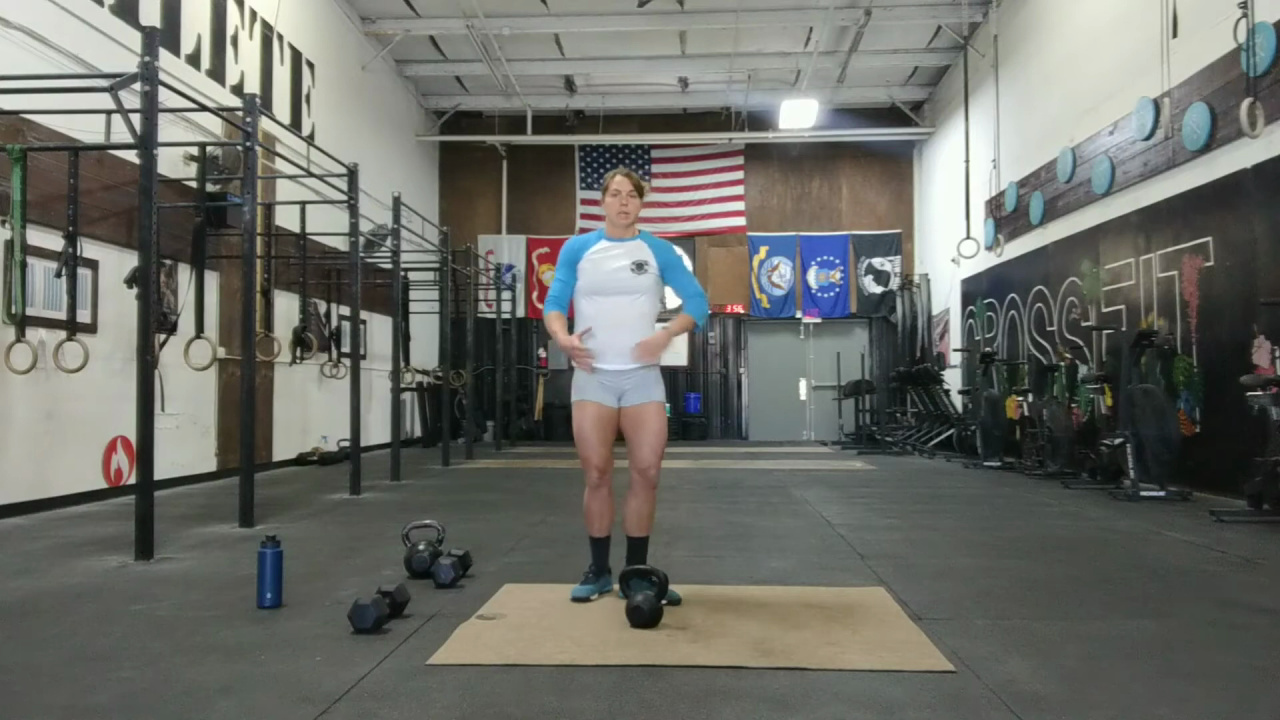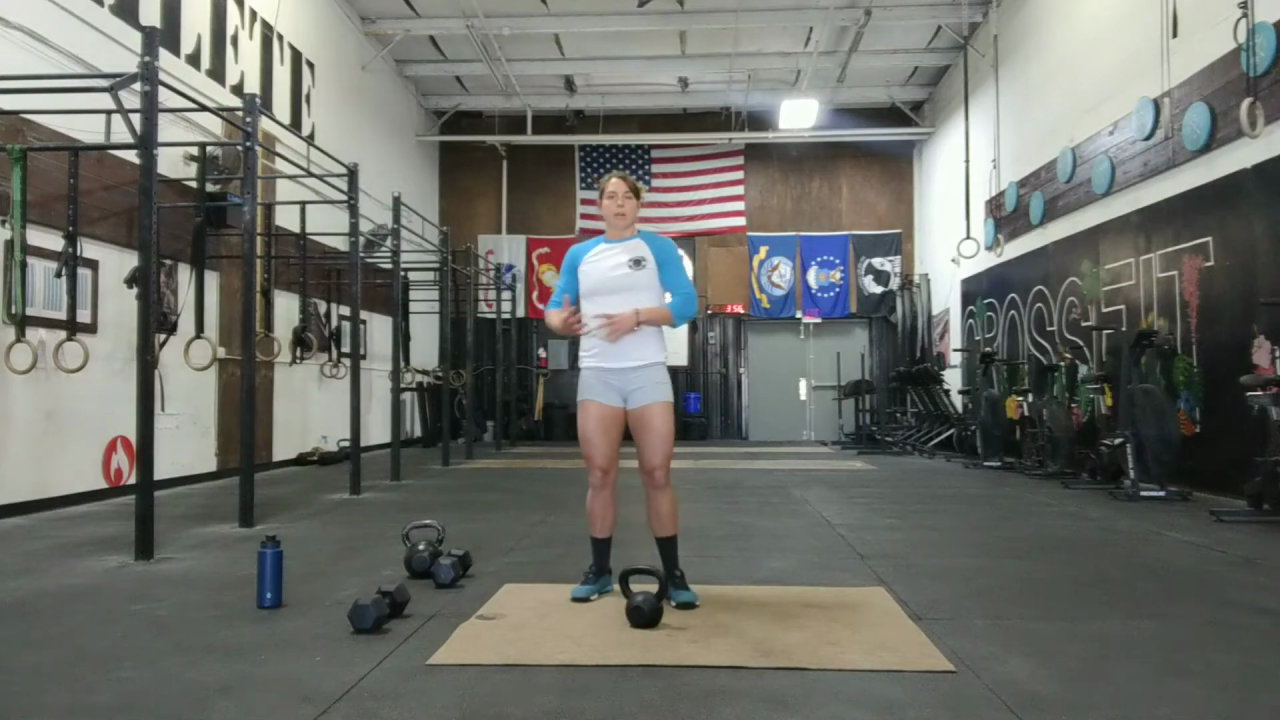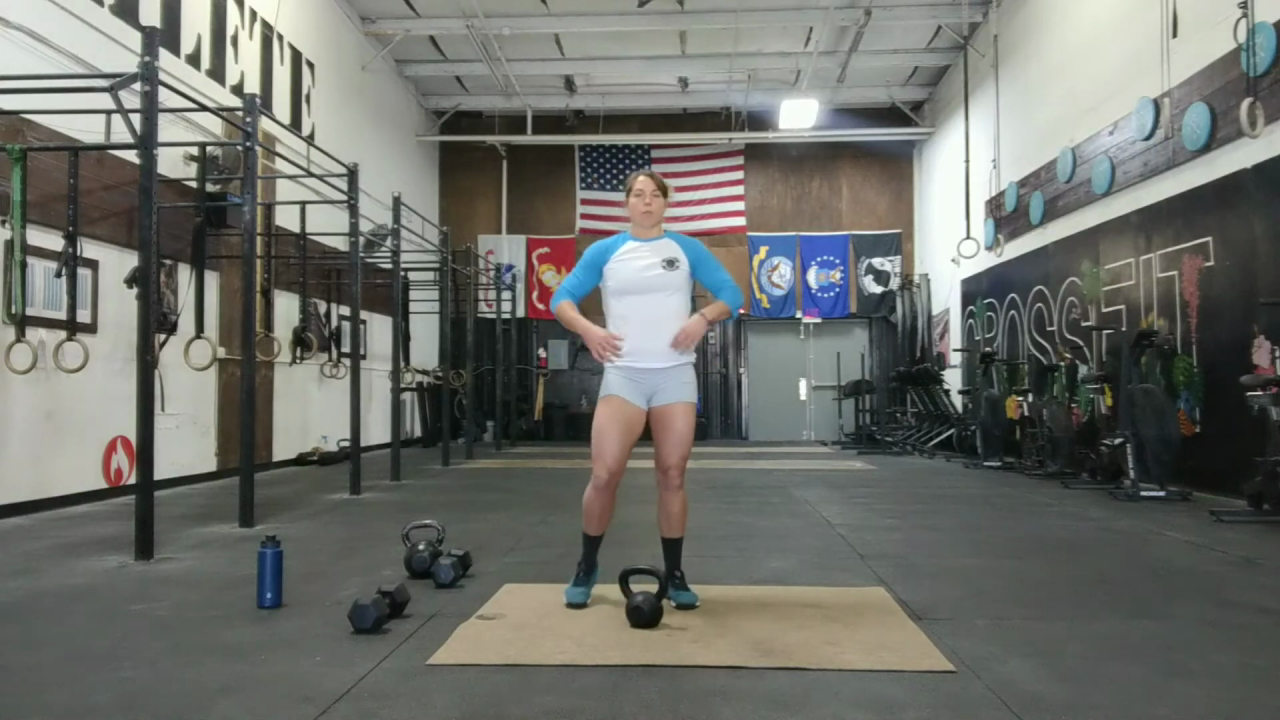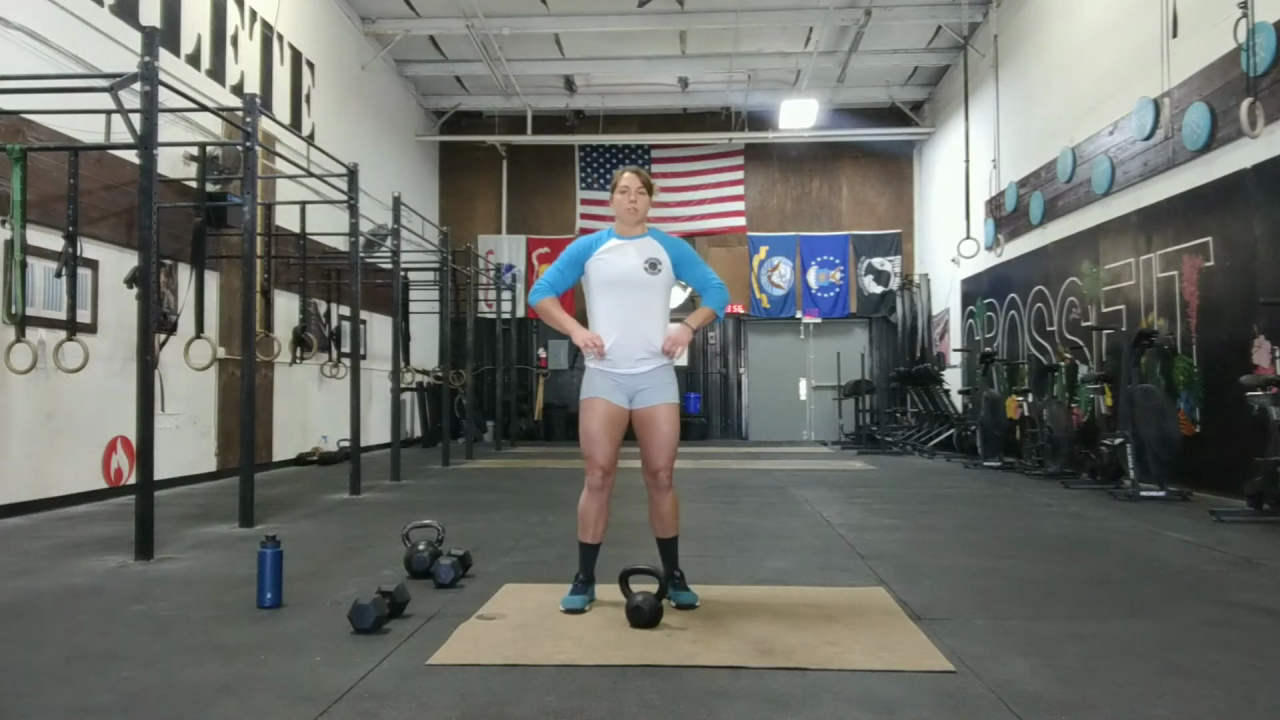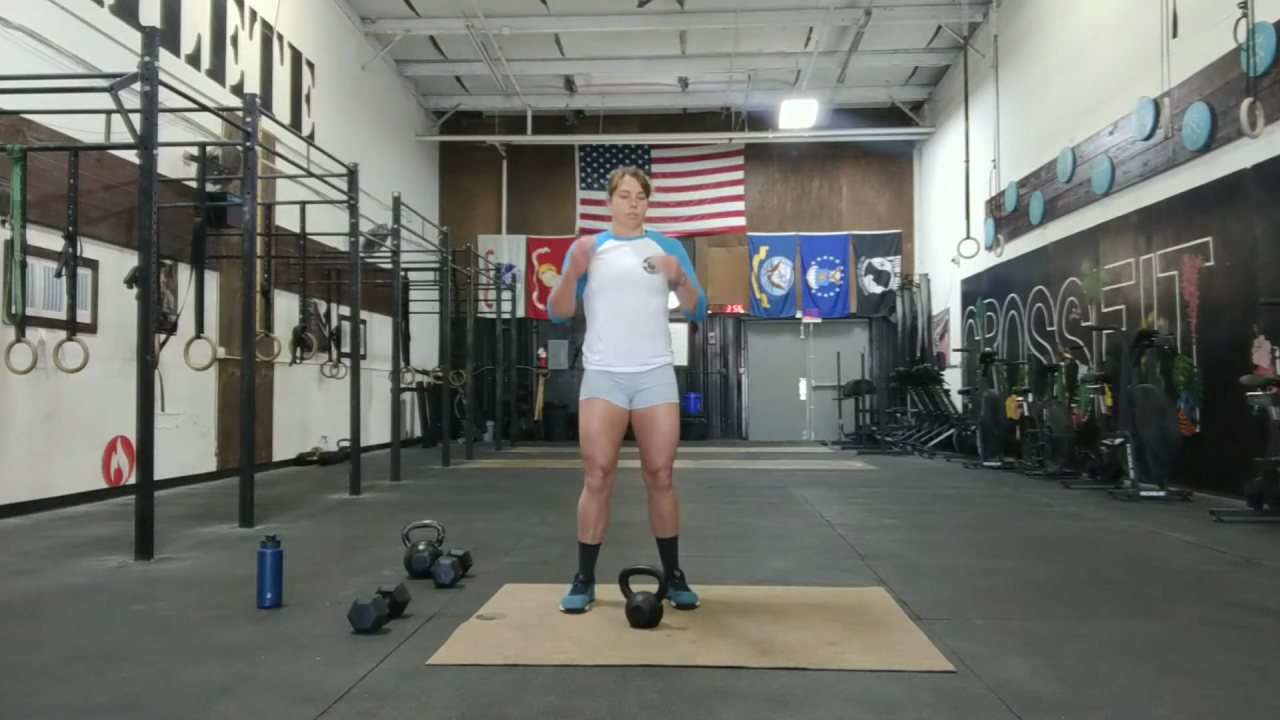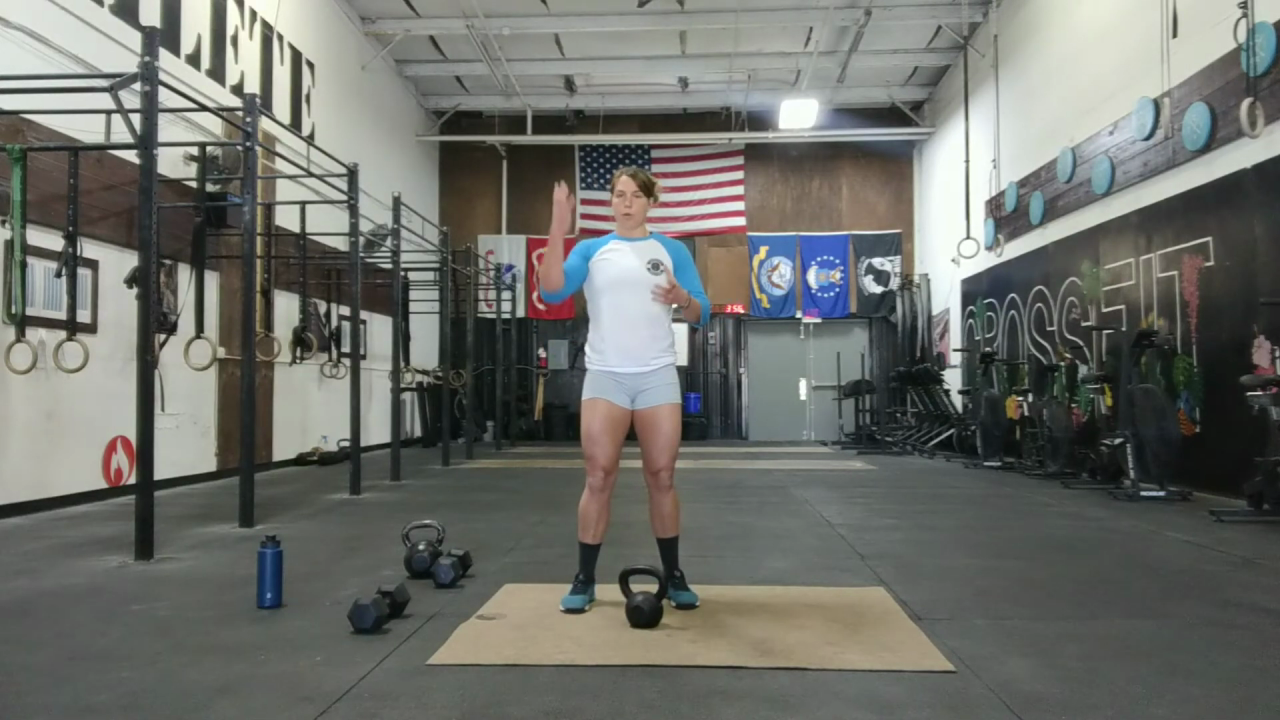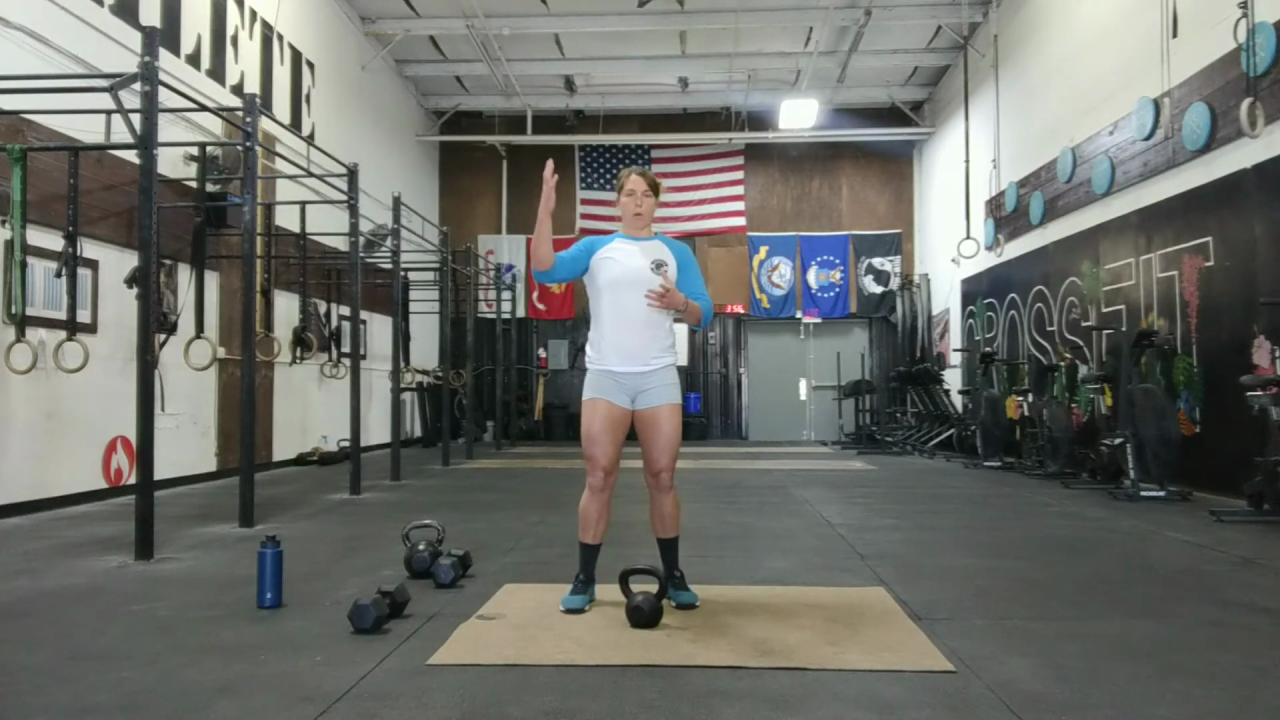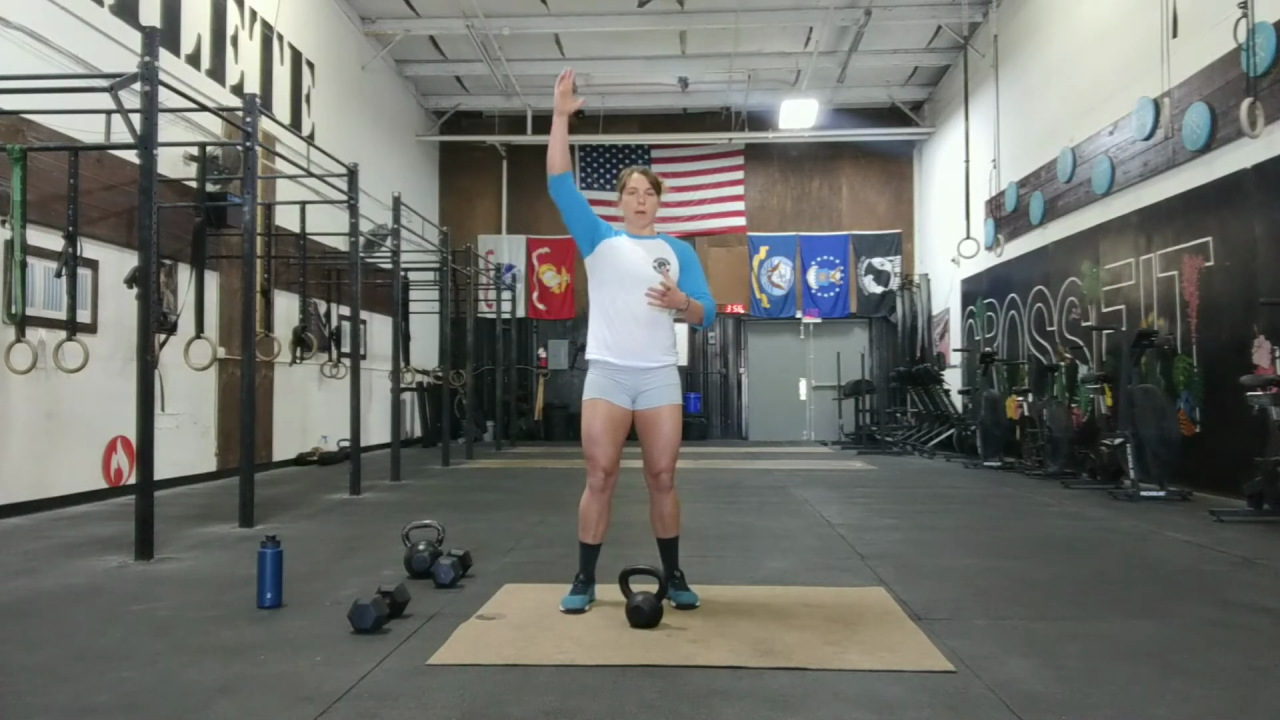
dt=0.5s
person 1, frame 1
left shoulder: (659, 251)
right shoulder: (576, 249)
left elbow: (697, 303)
right elbow: (554, 305)
left wrist: (666, 334)
right wrist: (563, 338)
left hip: (643, 376)
right hip: (592, 375)
left knee: (647, 475)
right knee: (596, 476)
left ankle: (636, 571)
right ankle: (599, 569)
person 1, frame 2
left shoulder: (660, 248)
right shoulder: (579, 255)
left elbow: (686, 305)
right elbow: (557, 305)
left wrist: (636, 317)
right wrist: (558, 322)
left hip: (648, 374)
right hip: (597, 376)
left knee: (657, 476)
right knee: (600, 476)
left ankle: (673, 573)
right ankle: (599, 570)
person 1, frame 3
left shoulder: (687, 249)
right shoulder: (604, 251)
left elbow: (731, 294)
right elbow: (561, 299)
left wrist: (702, 319)
right wrist: (588, 330)
left hip: (675, 376)
right hip: (622, 376)
left knee: (672, 477)
right knee: (604, 474)
left ankle: (674, 575)
right ankle: (586, 568)
person 1, frame 4
left shoulder: (672, 248)
right shoulder: (586, 248)
left elbow: (716, 291)
right elbow: (541, 293)
left wrist: (687, 327)
right wrist: (576, 329)
left hip: (656, 375)
right hip: (604, 375)
left knee: (661, 478)
right knee: (598, 477)
left ankle: (673, 576)
right ankle: (584, 579)
person 1, frame 5
left shoulder: (667, 247)
right shoulder: (588, 248)
left elbow: (696, 311)
right elbow: (558, 313)
left wrist: (680, 278)
right wrist: (573, 271)
left hip: (656, 375)
right hip: (603, 376)
left knee: (660, 477)
right knee: (597, 478)
left ankle: (673, 576)
right ankle: (584, 579)
person 1, frame 6
left shoulder: (673, 250)
right shoulder: (590, 250)
left elbow: (700, 315)
right elbow: (552, 294)
left wrist: (681, 298)
right wrist: (557, 233)
left hip: (658, 376)
right hip: (604, 376)
left knee: (661, 477)
right knee: (598, 477)
left ankle: (673, 576)
right ankle: (584, 579)
person 1, frame 7
left shoulder: (676, 251)
right shoulder: (595, 246)
left elbow: (703, 314)
right elbow: (543, 271)
left wrist: (680, 303)
right wrist: (545, 209)
left hip: (659, 376)
right hip: (605, 375)
left knee: (662, 477)
right knee: (598, 477)
left ankle: (673, 576)
right ankle: (584, 580)
person 1, frame 8
left shoulder: (679, 251)
right shoulder: (598, 239)
left elbow: (705, 314)
right elbow: (559, 183)
left wrist: (680, 301)
right wrist: (561, 116)
left hip: (659, 375)
right hip: (606, 373)
left knee: (662, 478)
right knee: (599, 477)
left ankle: (673, 575)
right ankle: (584, 579)
